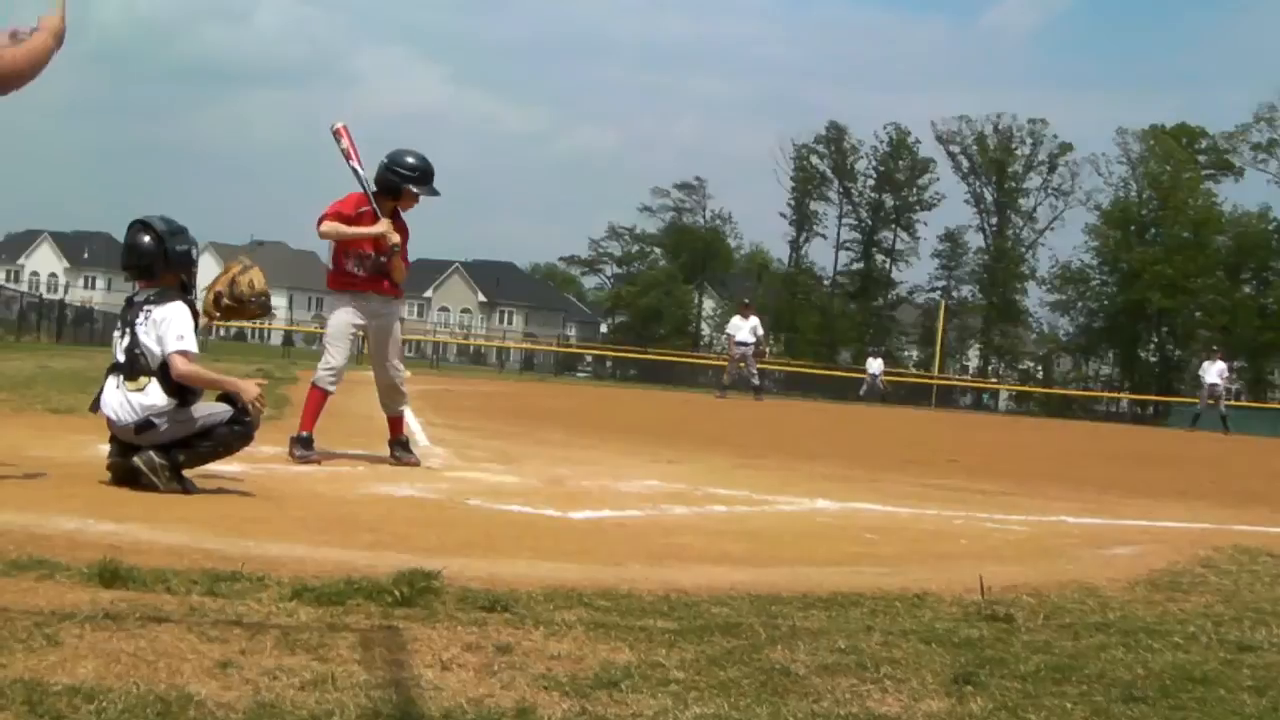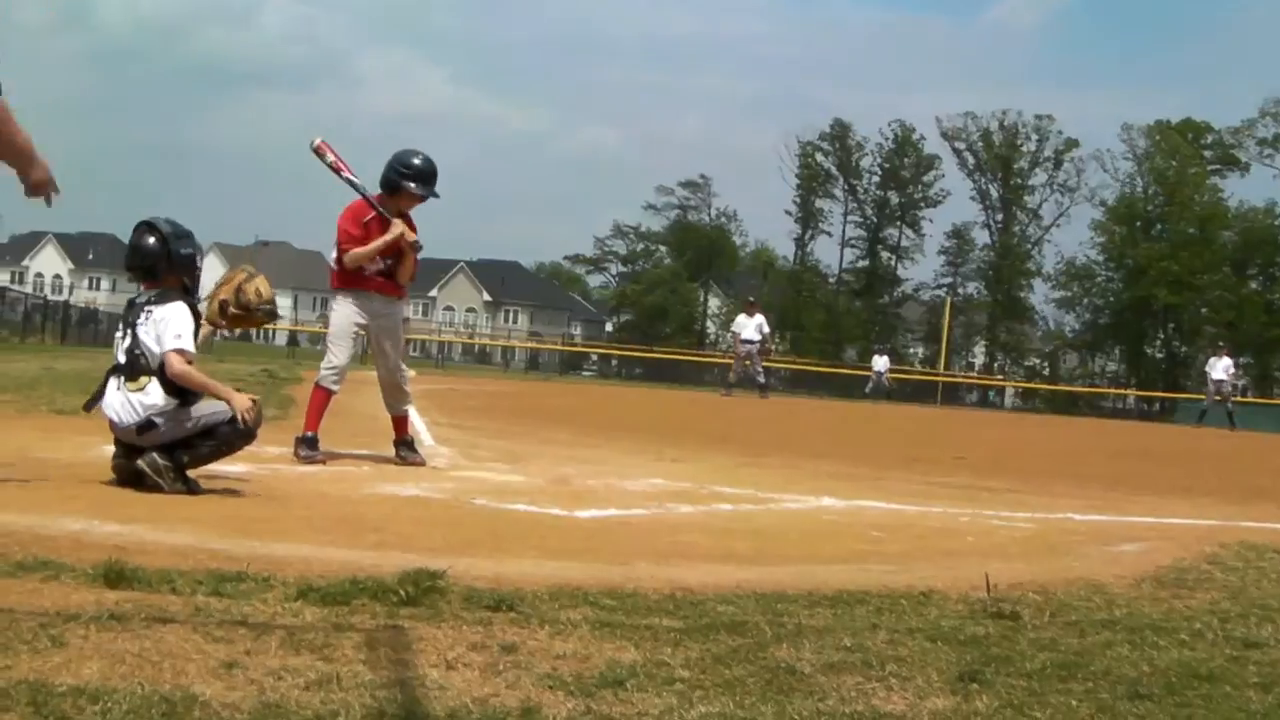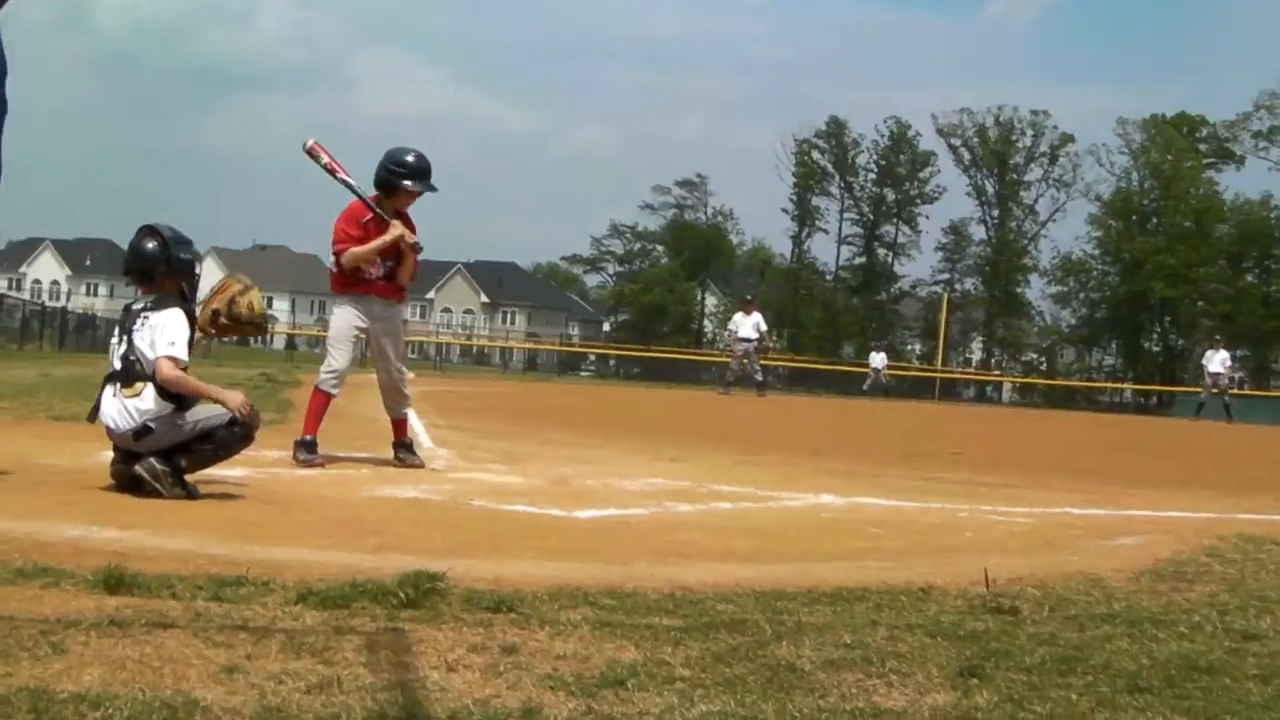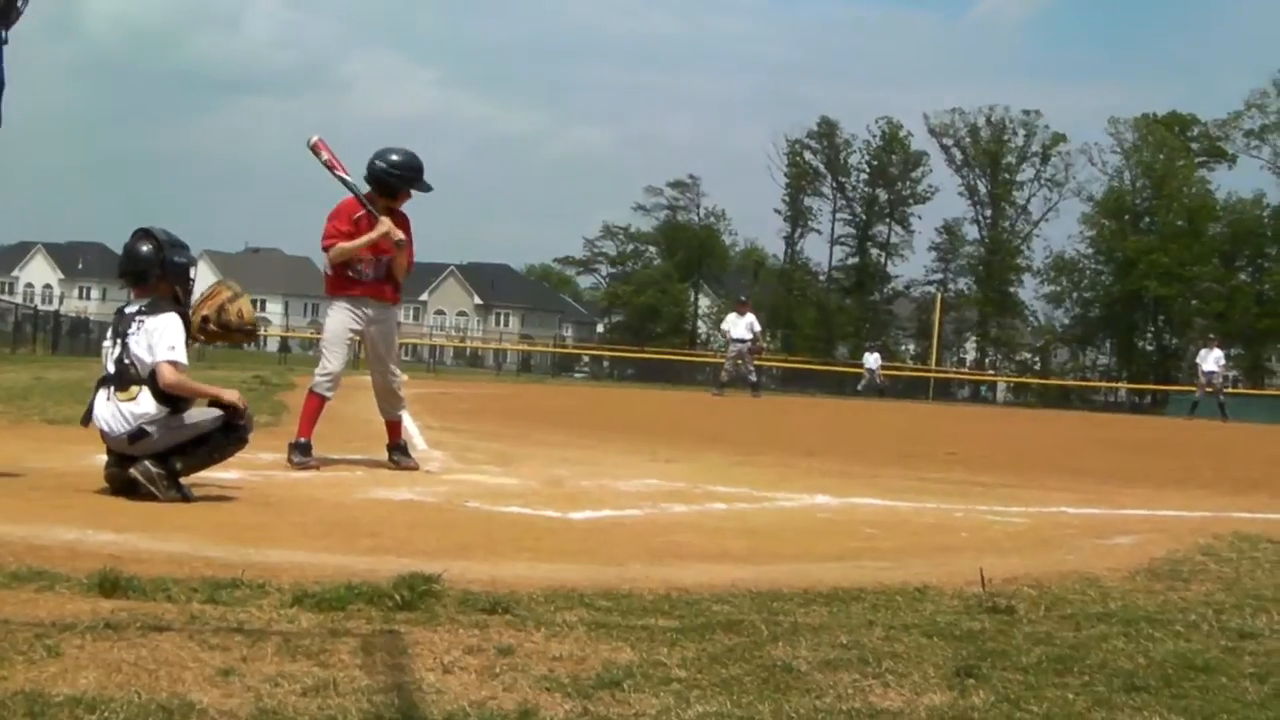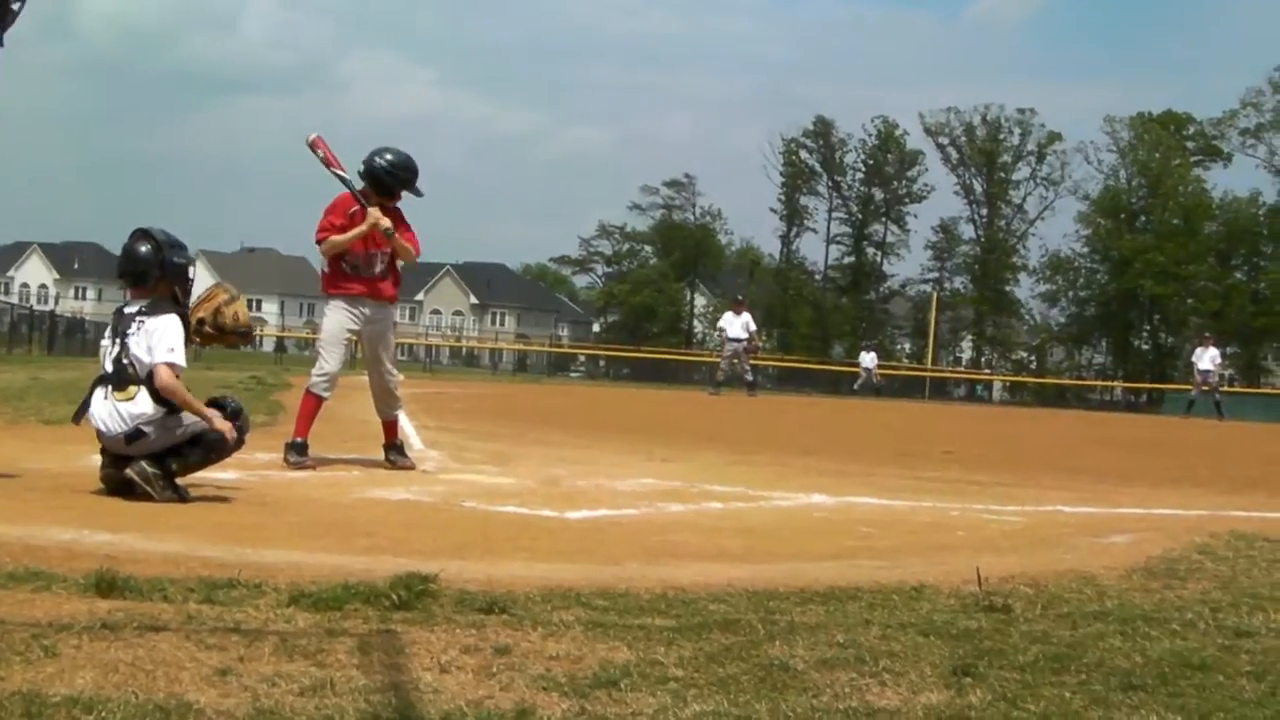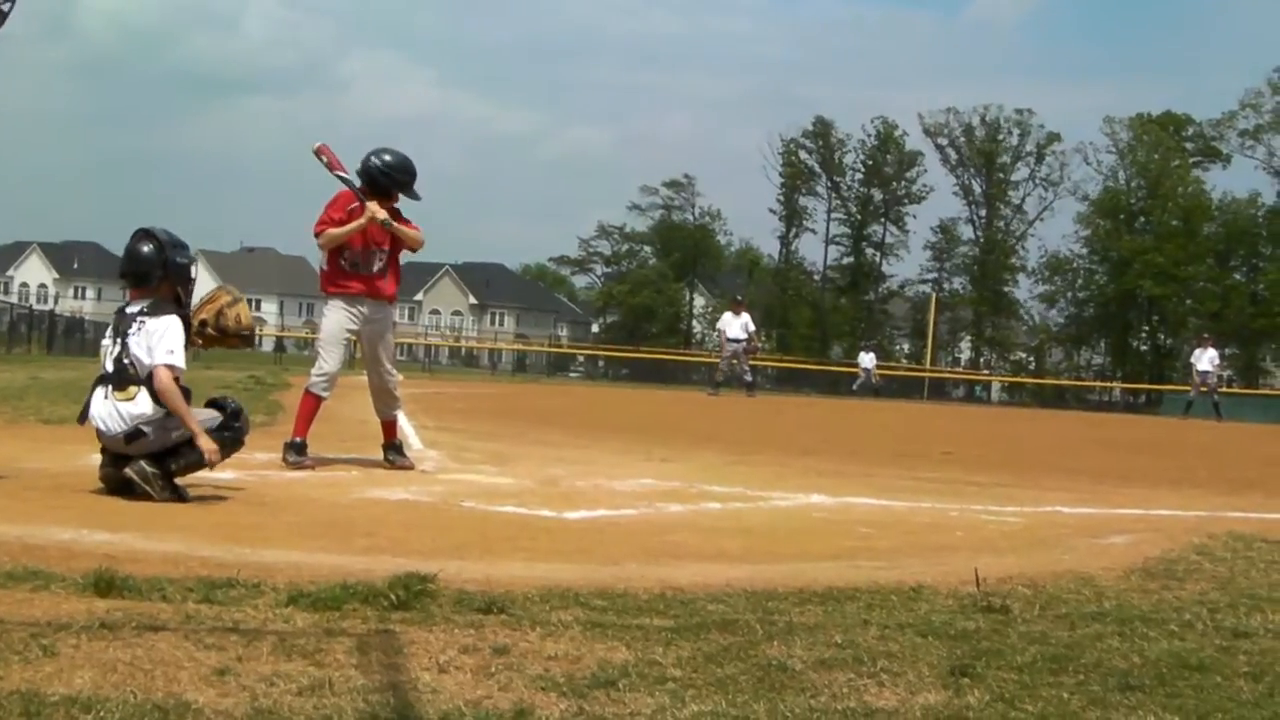
dt=0.2s
person 1, frame 1
left shoulder: (399, 226)
right shoulder: (357, 203)
right elbow: (324, 228)
left wrist: (395, 250)
right wrist: (371, 231)
left hip: (385, 304)
right hip: (349, 299)
left knee: (392, 374)
right knee: (332, 365)
left ankle: (398, 443)
right ankle: (302, 438)
person 1, frame 2
left shoulder: (407, 226)
right shoulder: (360, 210)
left elbow: (403, 279)
right elbow: (349, 259)
left wrist: (409, 251)
right wrist: (387, 238)
left hip: (388, 304)
right hip: (352, 298)
left knee: (394, 373)
right knee: (335, 364)
left ankle: (403, 442)
right ankle: (307, 438)
person 1, frame 3
left shoulder: (406, 225)
right shoulder: (357, 211)
left elbow: (403, 281)
right elbow: (346, 260)
left wrist: (409, 251)
right wrist: (387, 239)
left hip: (388, 307)
right hip: (352, 301)
left knee: (395, 375)
right knee: (335, 368)
left ankle: (402, 445)
right ankle: (306, 442)
person 1, frame 4
left shoulder: (399, 221)
right shoulder: (350, 208)
left elbow: (400, 276)
right elbow: (333, 254)
left wrist: (399, 247)
right wrist: (374, 235)
left hip: (383, 308)
right hip: (347, 303)
left knee: (389, 378)
right knee: (330, 370)
left ankle: (396, 447)
right ankle: (301, 444)
person 1, frame 5
left shoulder: (394, 215)
right shoulder: (345, 203)
left elbow: (412, 255)
right elbow: (326, 246)
left wrist: (389, 233)
right wrist: (365, 226)
left hip: (381, 307)
right hip: (343, 302)
left knee: (386, 377)
right knee: (327, 370)
left ankle: (393, 446)
right ankle: (297, 444)
person 1, frame 6
left shoulder: (391, 213)
right shoulder: (345, 200)
left elbow: (418, 241)
right elbow: (323, 240)
left wrist: (387, 223)
right wrist: (363, 220)
left hip: (380, 307)
right hip: (343, 302)
left knee: (385, 377)
right knee: (326, 369)
left ankle: (392, 446)
right ankle: (296, 444)
person 2, frame 1
left shoulder: (133, 305)
right shoulder: (173, 307)
right elbow: (181, 369)
right wrist: (238, 386)
left hip: (117, 417)
right hip: (147, 420)
right knee: (245, 418)
left ankle: (126, 452)
right ankle: (162, 461)
person 2, frame 2
left shoulder: (135, 306)
right shoulder: (174, 307)
right elbow: (176, 368)
right wrist: (230, 395)
left hip: (120, 419)
right hip: (149, 420)
right knee: (245, 417)
left ankle: (130, 454)
right ankle: (166, 463)
person 2, frame 3
left shoulder: (131, 312)
right shoulder: (170, 314)
right elbow: (167, 373)
left wrist: (198, 334)
right wrist: (223, 395)
left hip: (118, 425)
right hip: (146, 426)
right knee: (243, 418)
left ankle: (128, 460)
right ankle: (164, 468)
person 2, frame 4
left shoulder: (123, 315)
right shoulder: (166, 317)
right elbow: (168, 378)
right wrist: (220, 393)
left hip: (111, 429)
right hip: (140, 430)
right knee: (237, 420)
left ankle: (123, 463)
right ankle: (159, 471)
person 2, frame 5
left shoulder: (121, 316)
right shoulder: (165, 318)
right elbow: (165, 381)
right wrist: (213, 418)
left hip: (107, 429)
right hip: (137, 430)
right knee: (233, 423)
left ankle: (119, 464)
right ankle: (155, 470)
person 2, frame 6
left shoulder: (122, 316)
right shoulder: (167, 319)
right elbow: (163, 383)
right wrist: (200, 435)
left hip: (107, 428)
right hip: (137, 429)
right knee: (233, 422)
left ankle: (117, 464)
right ankle: (153, 470)
